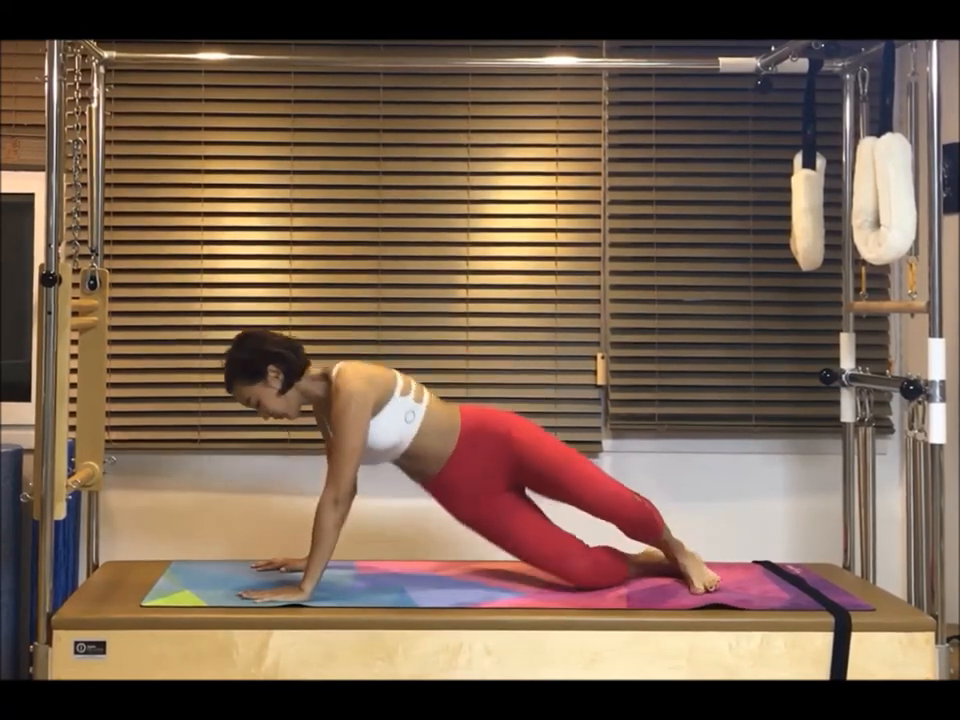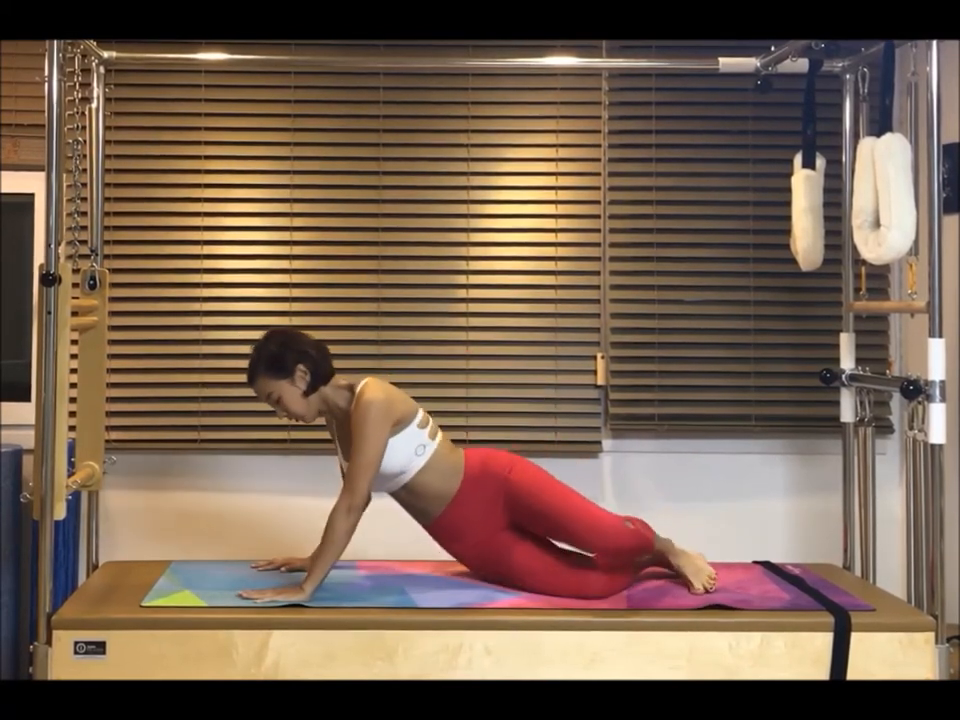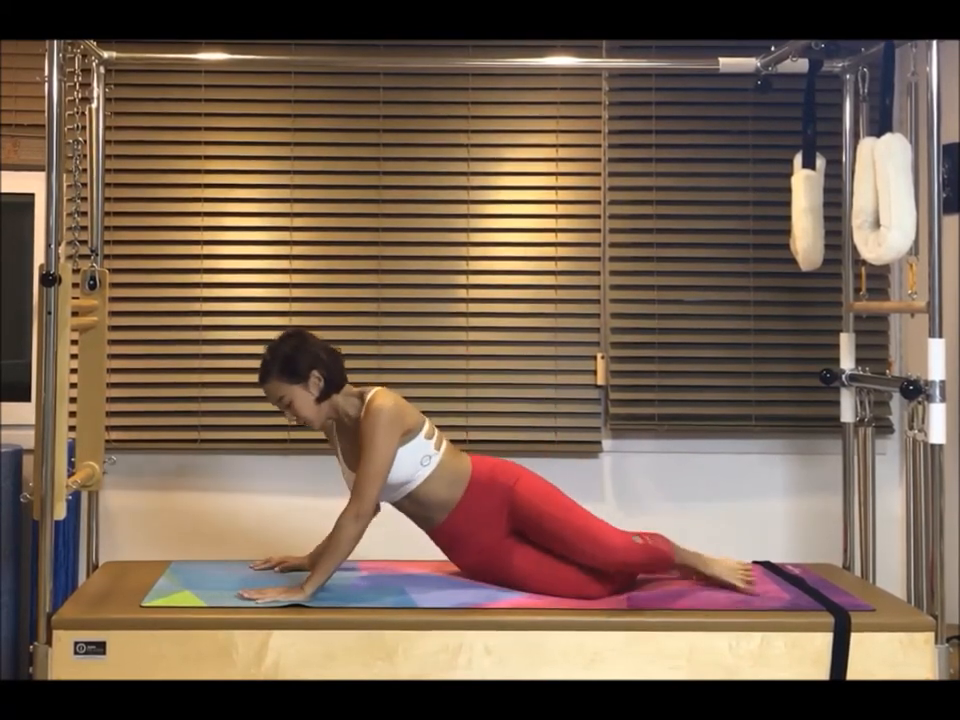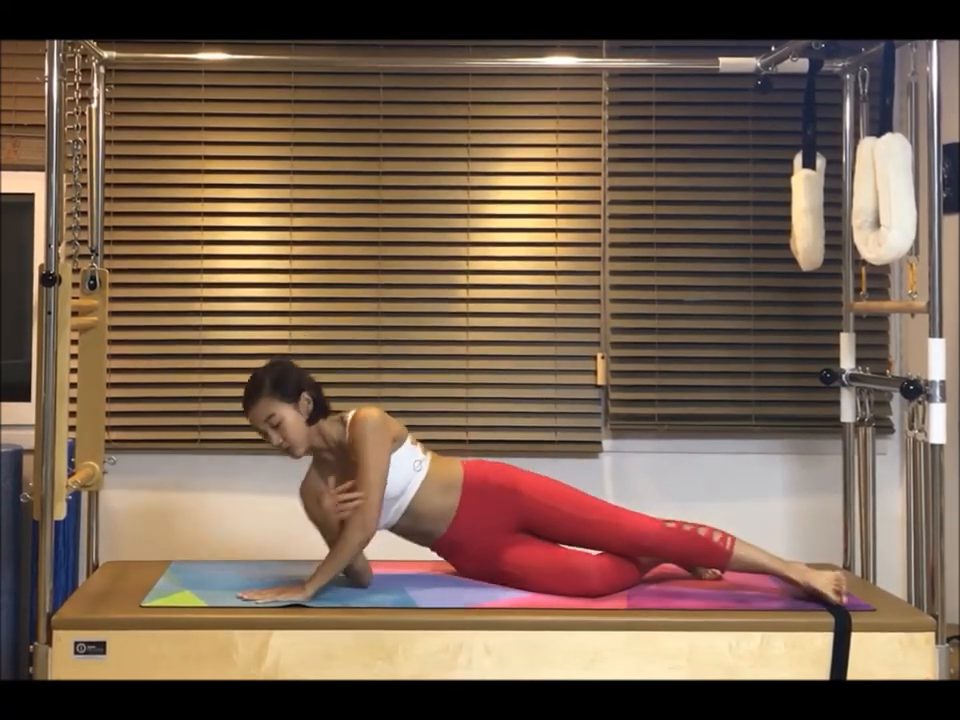
dt=0.3s
person 1, frame 1
left shoulder: (348, 386)
right shoulder: (324, 407)
left elbow: (335, 496)
right elbow: (343, 492)
left wrist: (306, 587)
right wrist: (310, 560)
left hip: (490, 440)
right hip: (463, 490)
left knee: (610, 499)
right knee: (584, 570)
left ankle: (678, 551)
right ankle: (652, 563)
person 1, frame 2
left shoulder: (372, 400)
right shoulder: (338, 418)
left elbow: (351, 504)
right elbow: (355, 503)
left wrist: (306, 589)
right wrist: (313, 560)
left hip: (494, 481)
right hip: (467, 535)
left knee: (607, 534)
left ankle: (669, 551)
right ankle: (650, 562)
person 1, frame 3
left shoulder: (378, 408)
right shoulder: (335, 430)
left elbow: (358, 509)
right elbow: (361, 515)
left wrist: (306, 587)
right wrist: (309, 560)
left hip: (499, 488)
right hip: (472, 545)
left knee: (608, 550)
left ankle: (701, 562)
right ankle: (644, 565)
person 1, frame 4
left shoulder: (366, 424)
right shoulder: (313, 490)
left elbow: (364, 525)
right elbow: (361, 571)
left wrist: (304, 588)
right wrist: (338, 539)
left hip: (495, 495)
right hip: (477, 553)
left knee: (639, 532)
right knee: (595, 579)
left ankle: (789, 569)
right ankle: (661, 569)
